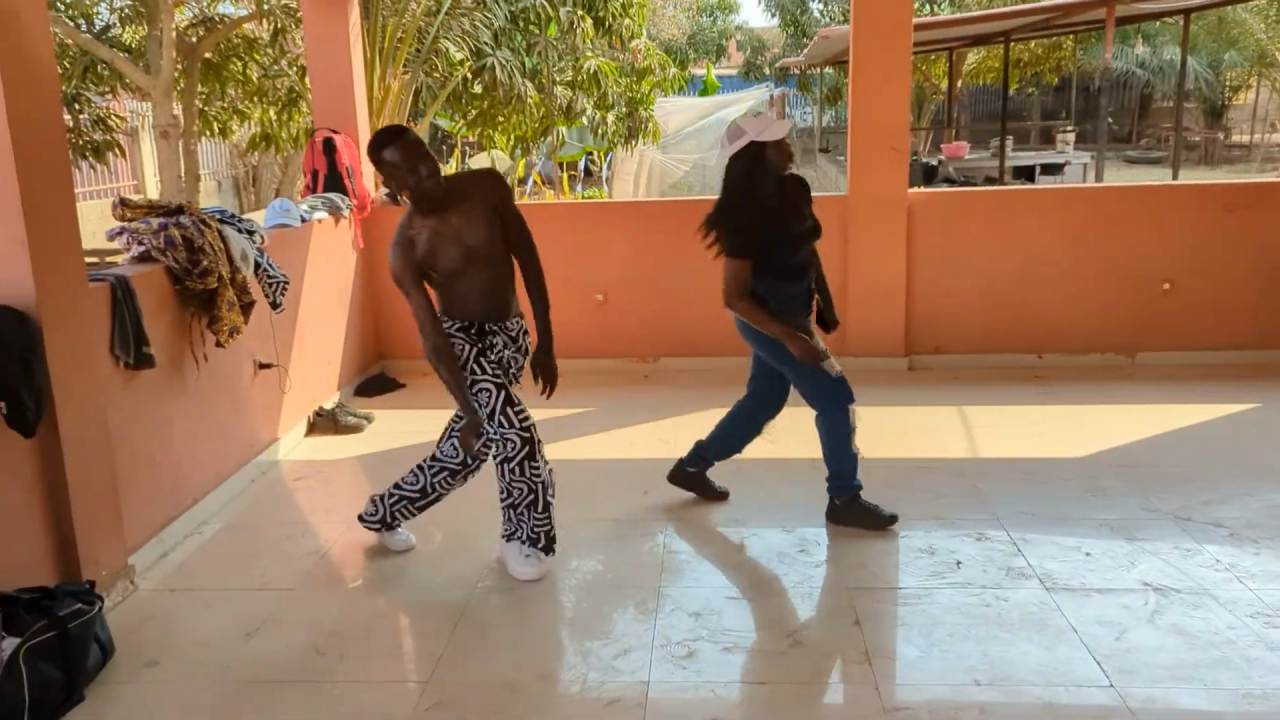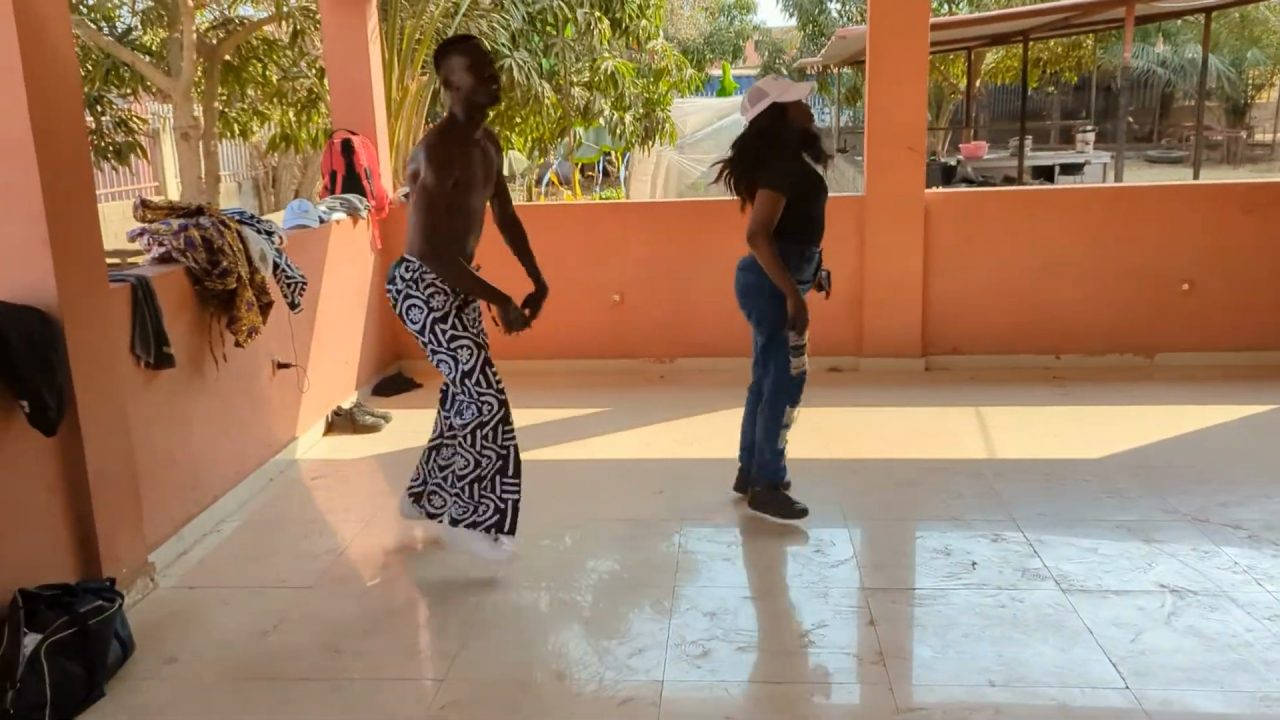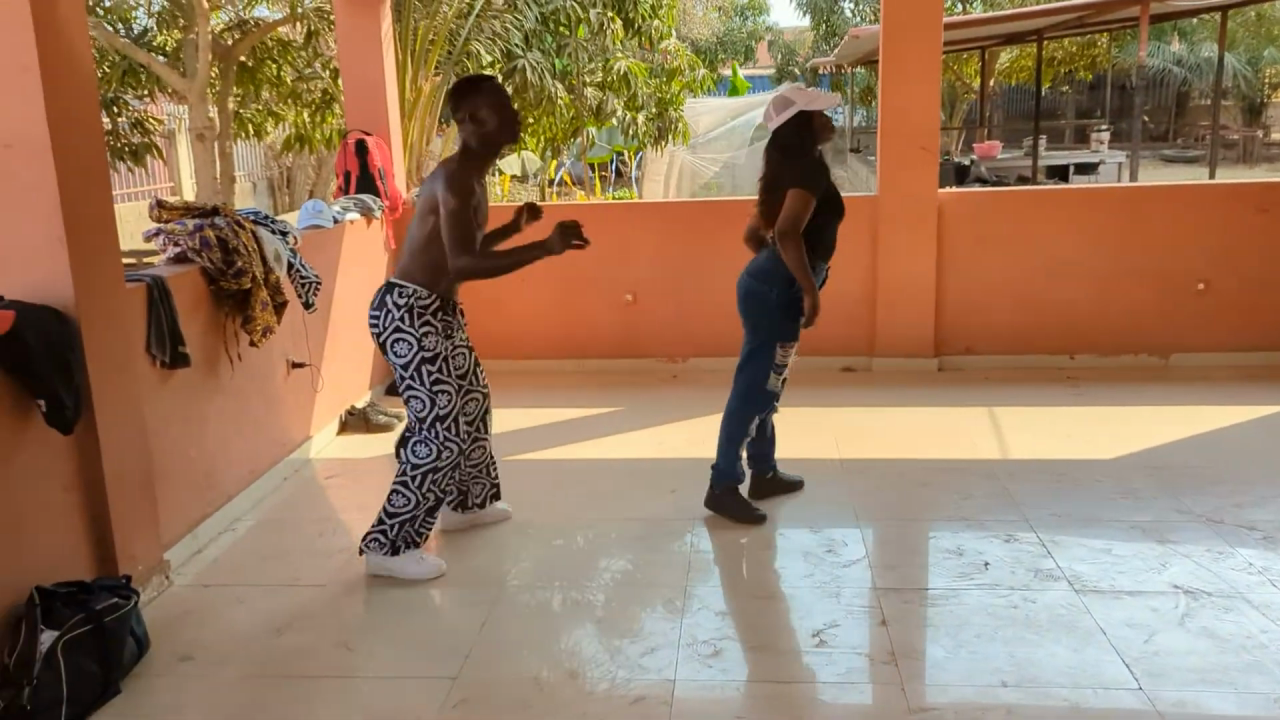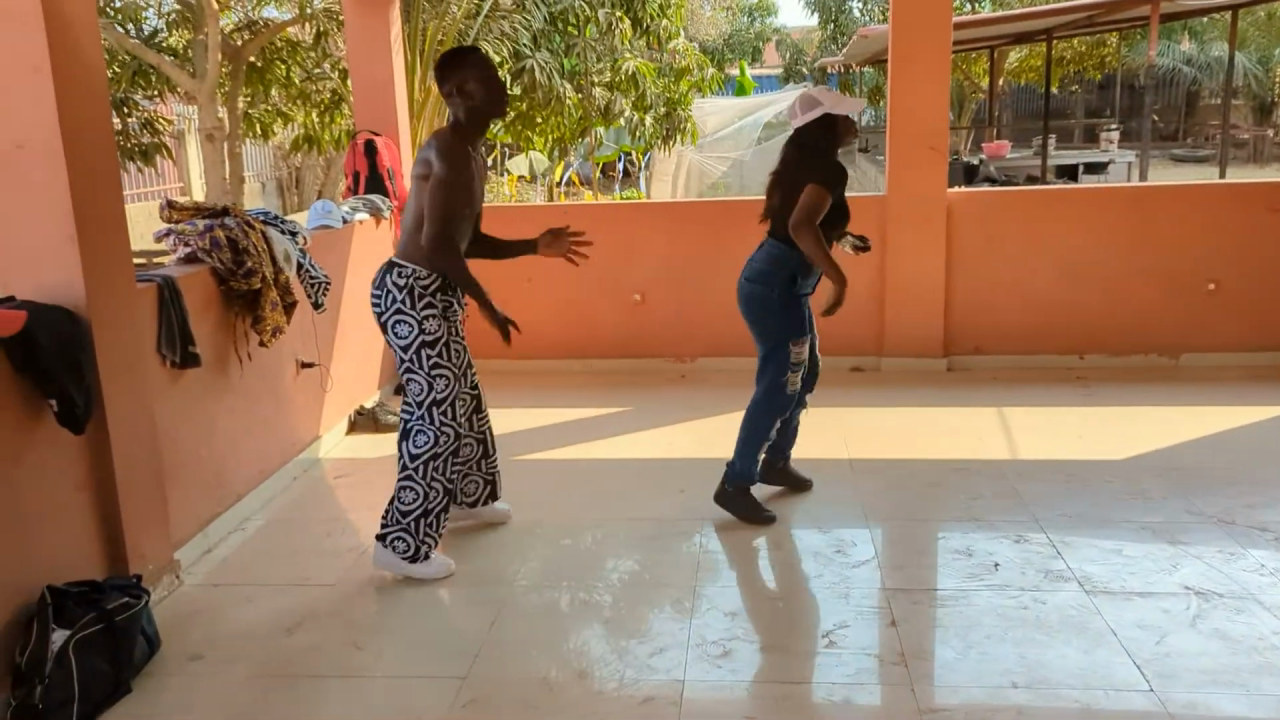
dt=0.2s
person 1, frame 1
left shoulder: (488, 187)
right shoulder: (407, 247)
left elbow: (529, 260)
right elbow: (430, 332)
left wrist: (545, 340)
right wrist: (465, 408)
left hip: (507, 332)
right hip: (461, 339)
left knee: (463, 448)
right knee: (517, 439)
left ankle: (384, 514)
right ankle: (524, 541)
person 1, frame 2
left shoulder: (488, 144)
right shoulder: (436, 152)
left elbow: (505, 217)
right elbow: (429, 248)
left wrist: (537, 279)
right wrist: (499, 298)
left hip: (459, 285)
right hip: (423, 287)
left knee: (466, 398)
right knee: (484, 401)
left ankle: (429, 497)
right ankle: (470, 518)
person 1, frame 3
left shoulder: (471, 174)
right shoulder: (456, 178)
right elbow: (463, 262)
left wrist: (512, 228)
right wrist: (544, 247)
left hip: (435, 309)
right hip: (410, 313)
left knee: (470, 403)
right knee: (440, 432)
left ankle: (466, 501)
right ankle: (389, 545)
person 1, frame 4
left shoulder: (471, 152)
right shoulder: (447, 151)
right elbow: (438, 241)
left wrist: (536, 246)
right wrist: (487, 306)
left hip: (436, 294)
right hip: (411, 293)
left knee: (465, 401)
right knee: (438, 420)
left ankle: (469, 498)
right ankle: (401, 545)
person 2, frame 1
left shoulder: (795, 191)
right shoulder: (745, 217)
left elbow: (808, 248)
right elbow: (735, 297)
left wrist: (825, 301)
right wrist: (792, 339)
left hip: (791, 312)
right hip: (770, 321)
left knee: (762, 401)
right knee: (834, 396)
left ankle: (691, 467)
right ankle: (844, 499)
person 2, frame 2
left shoulder: (791, 157)
right shoulder: (780, 165)
right elbow: (757, 235)
left wrist: (811, 268)
right wrist: (792, 293)
left hip: (777, 280)
right hip: (771, 284)
left knee: (769, 378)
right knee: (784, 382)
left ankle: (753, 471)
right ankle: (765, 485)
person 2, frame 3
left shoulder: (794, 166)
right shoulder: (806, 170)
left elbow: (753, 234)
right elbow: (786, 235)
right wrist: (810, 290)
left hip: (771, 285)
right hip: (774, 290)
left knee: (765, 385)
right knee: (755, 388)
left ankle: (764, 474)
right ankle: (722, 487)
person 2, frame 4
left shoulder: (803, 165)
right shoulder: (826, 169)
right elbow: (802, 226)
left wrist: (843, 237)
right wrist: (838, 277)
left hip: (775, 282)
right hip: (777, 287)
left knee: (802, 377)
right knee: (779, 387)
left ankle: (776, 462)
right ankle: (735, 485)
